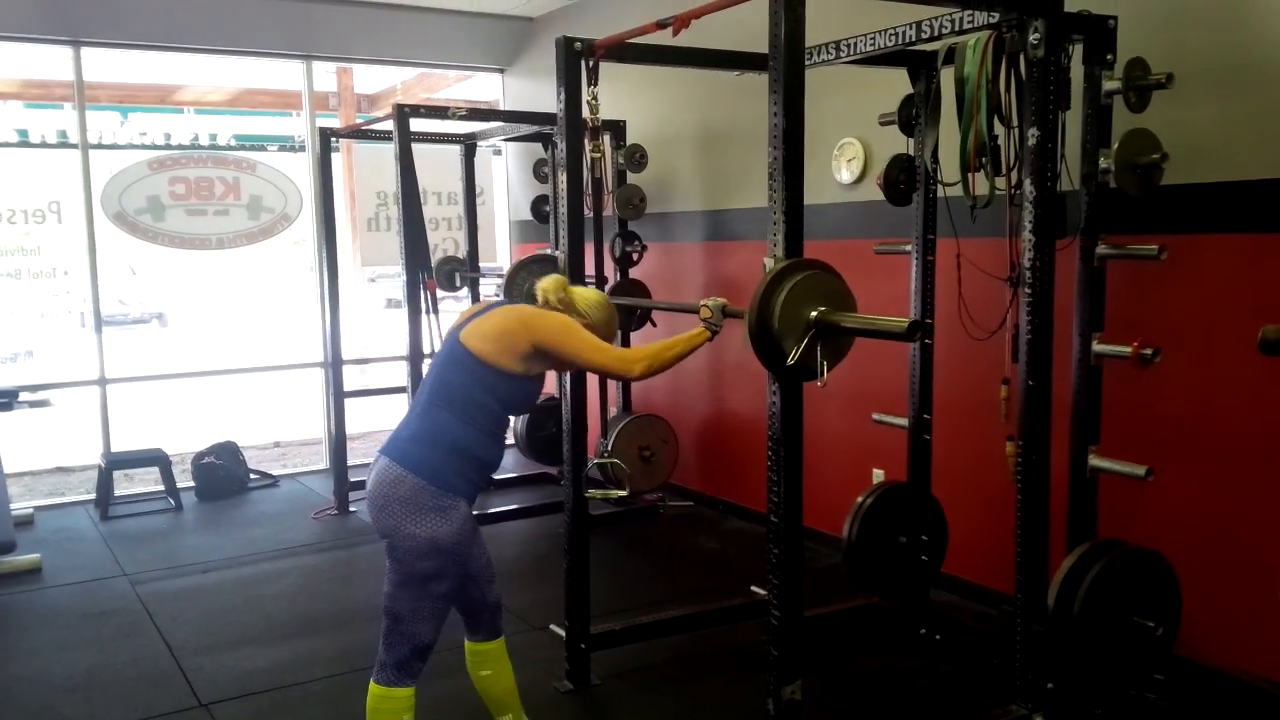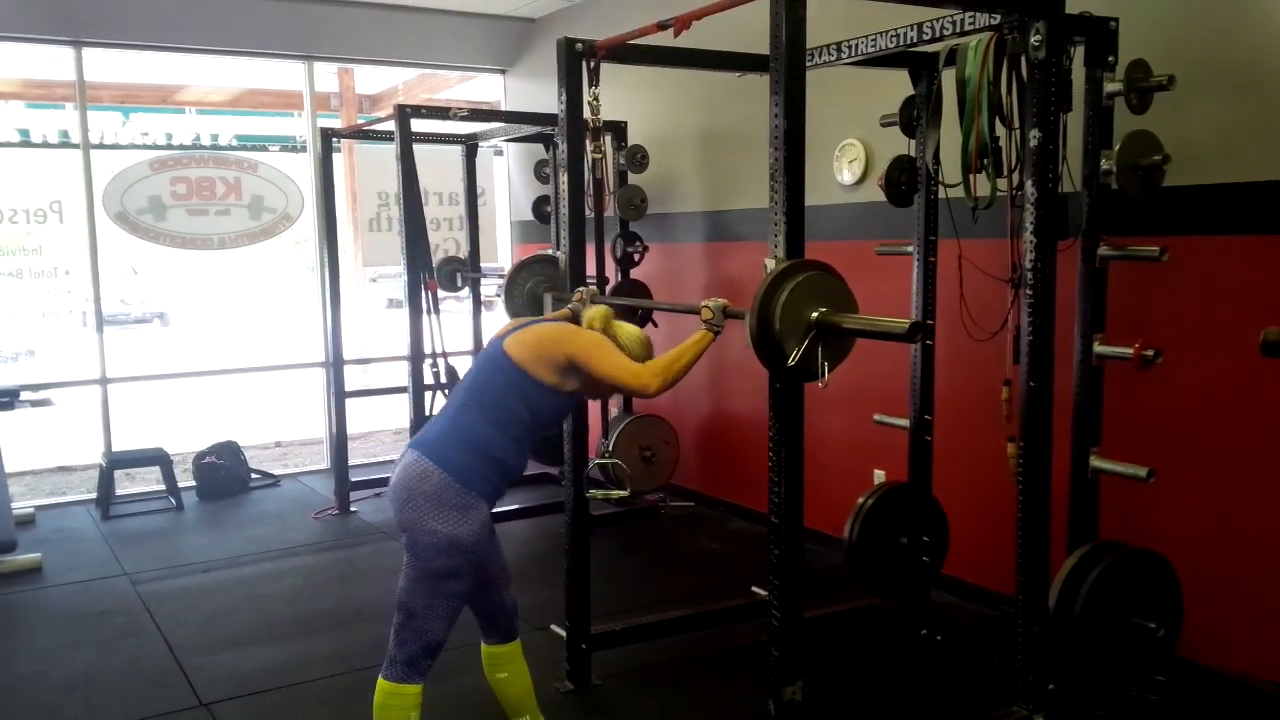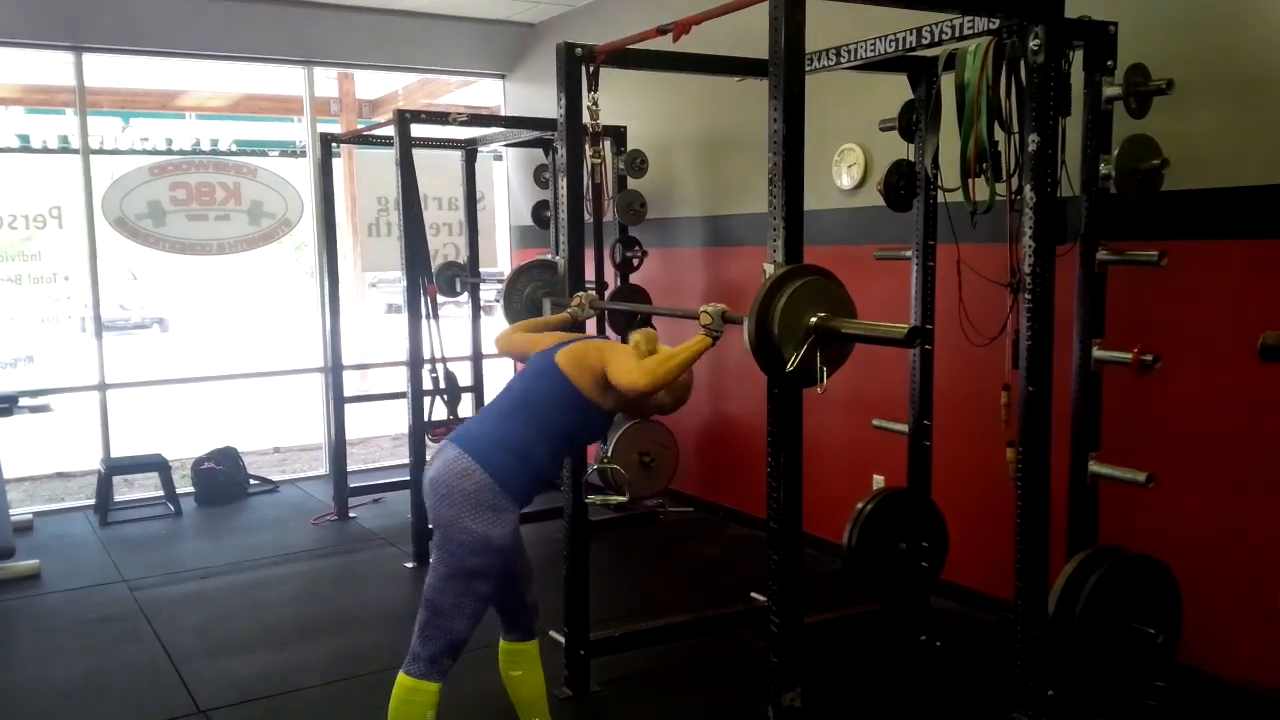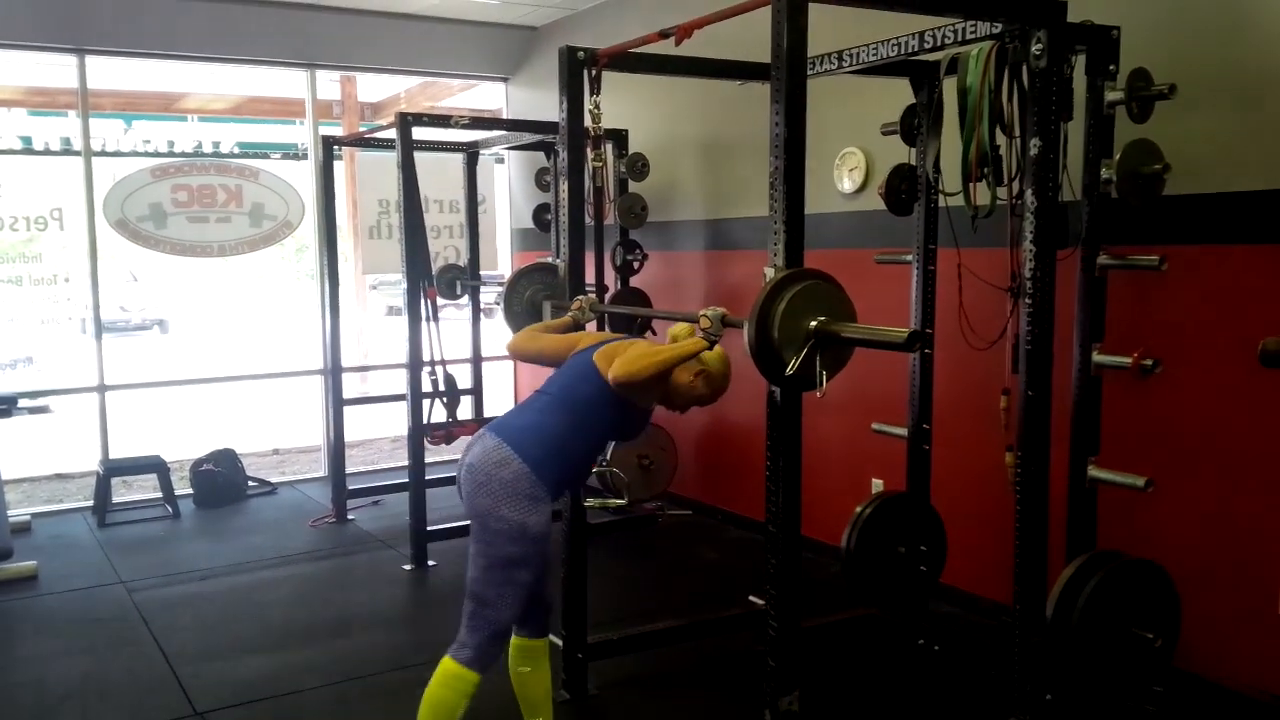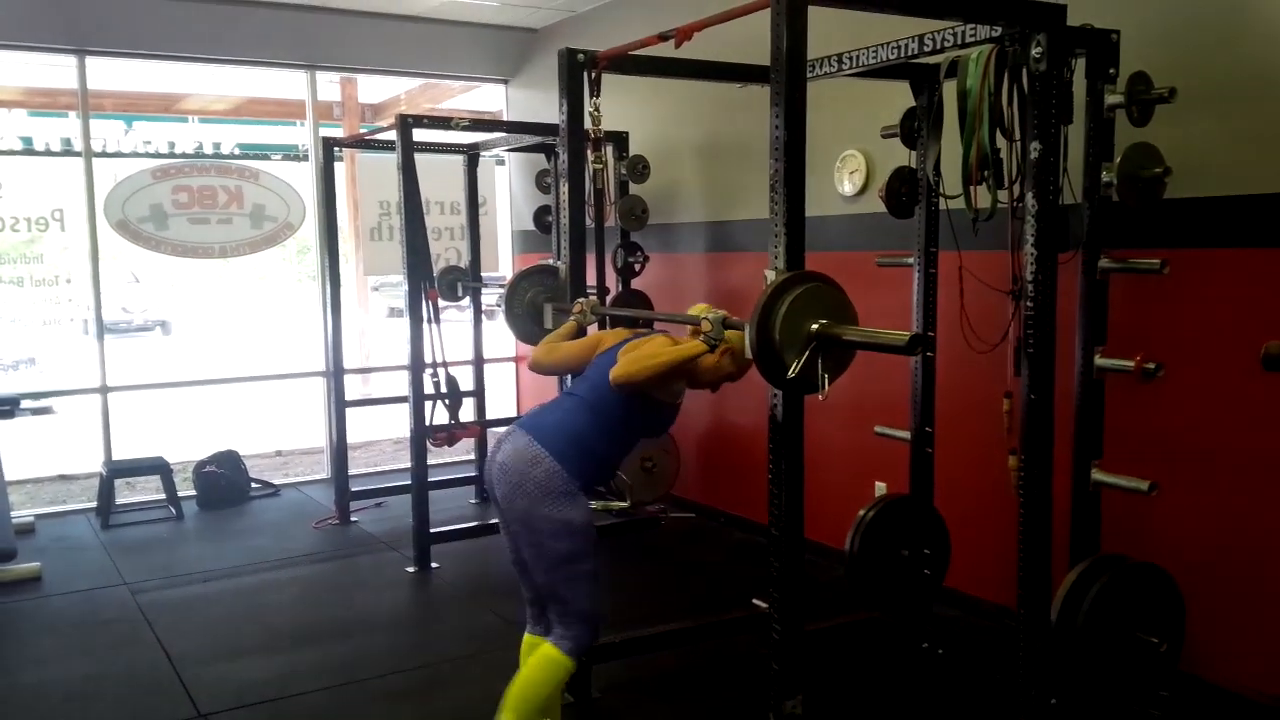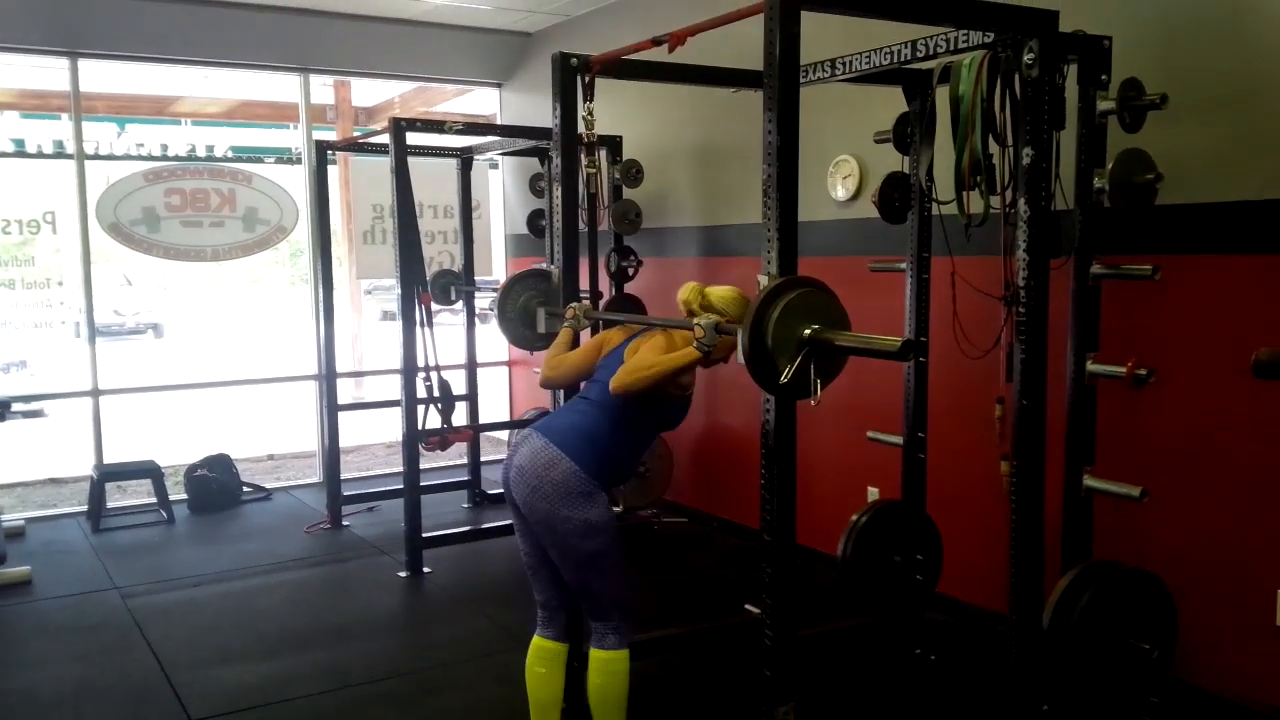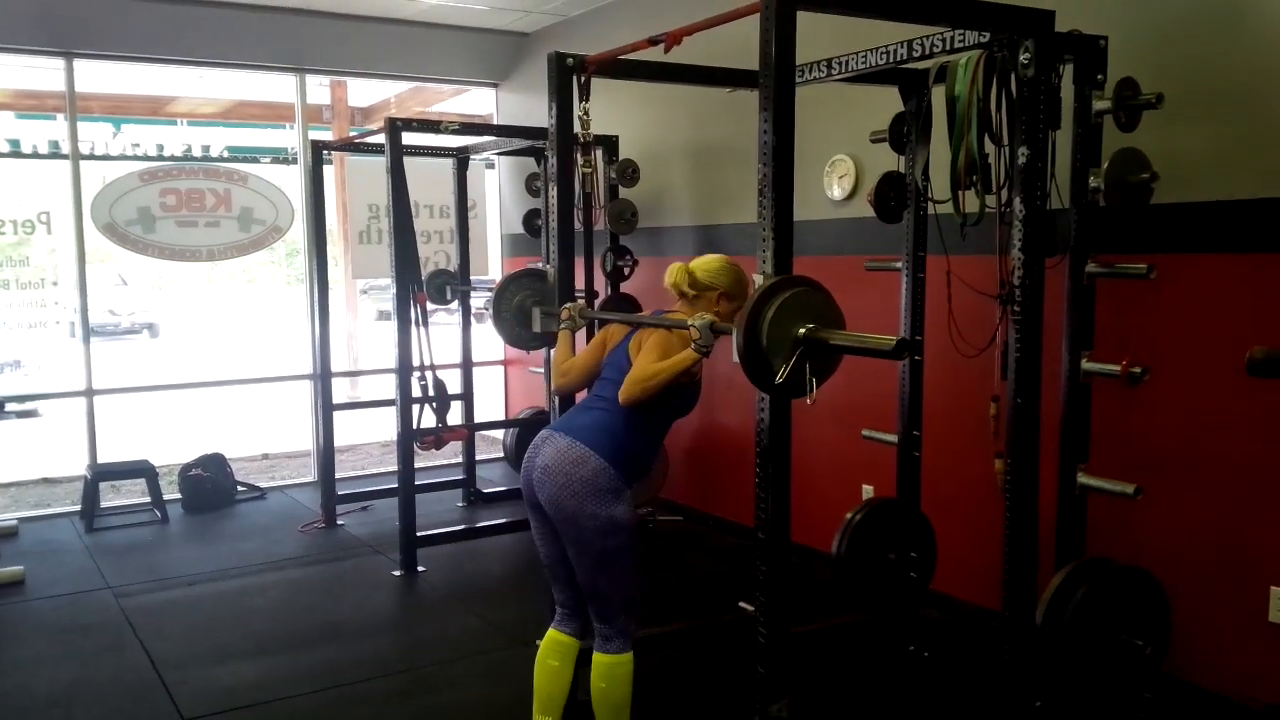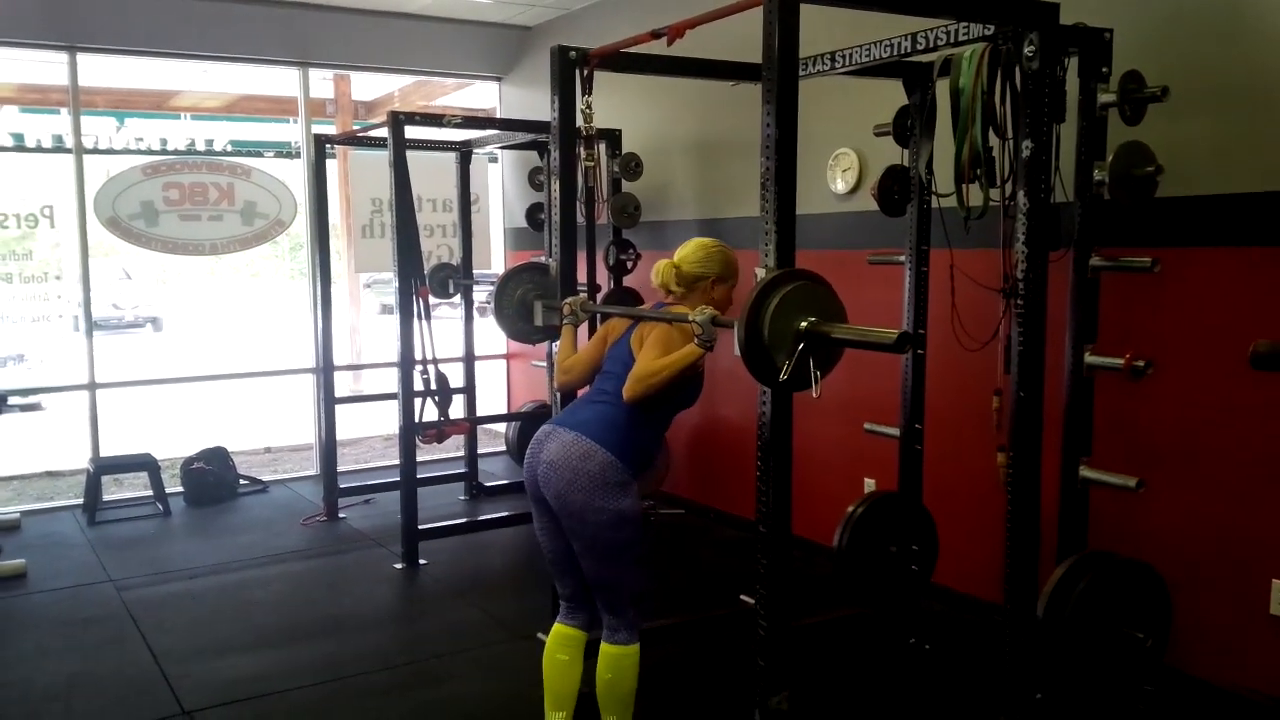
dt=0.2s
person 1, frame 1
left shoulder: (505, 316)
right shoulder: (535, 323)
right elbow: (630, 365)
right wrist: (705, 330)
left hip: (424, 483)
right hip: (423, 493)
left knee: (485, 615)
right knee: (406, 650)
person 1, frame 2
left shoulder: (544, 331)
right shoulder: (576, 340)
right elbow: (649, 381)
left wrist: (574, 310)
right wrist: (707, 331)
left hip: (441, 480)
right hip: (444, 491)
left knee: (500, 619)
right knee: (415, 649)
person 1, frame 3
left shoulder: (580, 346)
right shoulder: (617, 355)
left elbow: (507, 338)
right elbow: (640, 381)
left wrist: (570, 317)
right wrist: (705, 338)
left hip: (466, 474)
right hip: (478, 490)
left knee: (521, 618)
right knee: (438, 647)
person 1, frame 4
left shoulder: (609, 342)
right shoulder: (647, 353)
left elbow: (520, 343)
right elbow: (622, 375)
left wrist: (574, 318)
right wrist: (702, 342)
left hip: (491, 460)
right hip: (512, 480)
left knee: (533, 617)
right knee: (483, 639)
person 1, frame 5
left shoulder: (624, 336)
right shoulder: (670, 349)
left elbow: (538, 358)
right elbow: (624, 376)
left wrist: (578, 320)
right wrist: (699, 345)
left hip: (513, 456)
right hip: (545, 477)
left knee: (547, 618)
right knee: (576, 629)
person 1, frame 6
left shoulder: (631, 332)
right shoulder: (675, 346)
left elbow: (550, 372)
right elbow: (622, 383)
left wrist: (571, 325)
right wrist: (695, 352)
left hip: (526, 459)
right hip: (562, 479)
left knee: (554, 619)
right knee: (609, 624)
person 1, frame 7
left shoulder: (629, 325)
right shoulder: (677, 336)
left elbow: (562, 380)
right elbow: (631, 392)
left wrist: (567, 328)
right wrist: (695, 353)
left hip: (542, 458)
right hip: (586, 478)
left knee: (571, 615)
right knee: (613, 627)
person 1, frame 8
left shoulder: (630, 318)
right shoulder: (679, 327)
left elbow: (565, 377)
right elbow: (635, 389)
left wrist: (570, 322)
right wrist: (699, 346)
left hip: (545, 452)
right hip: (590, 471)
left knee: (575, 608)
right knee: (620, 619)
